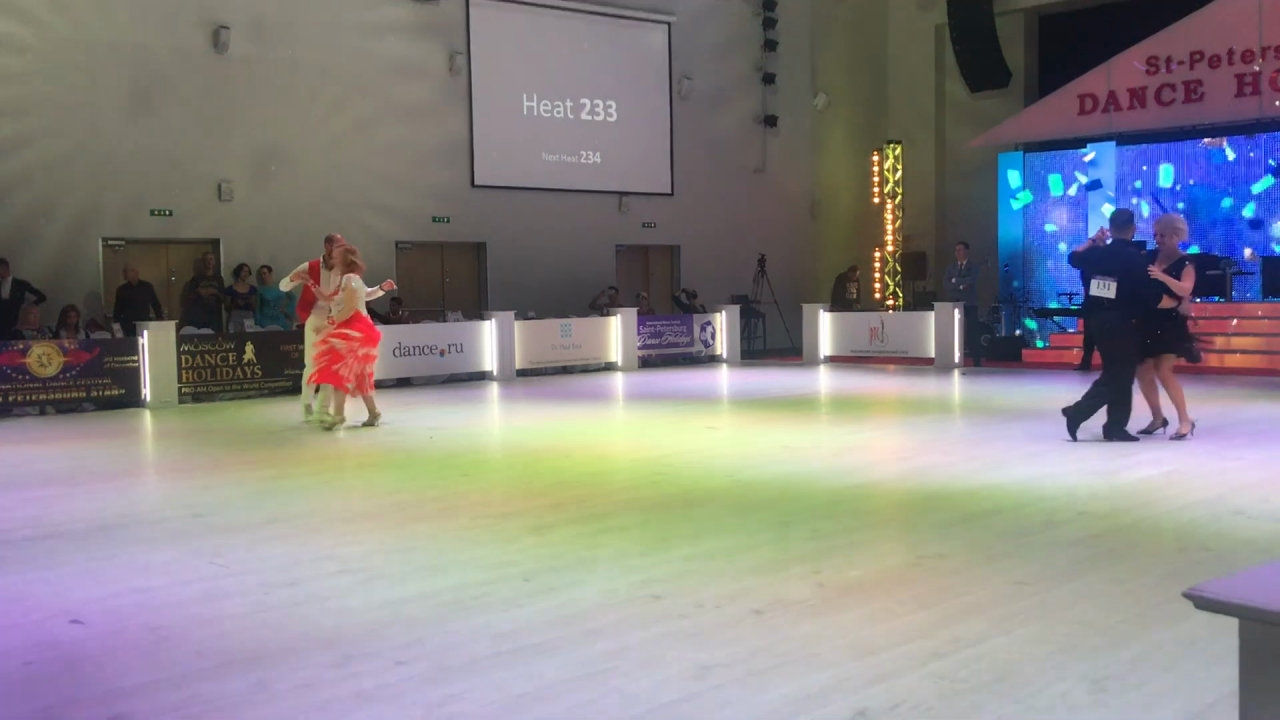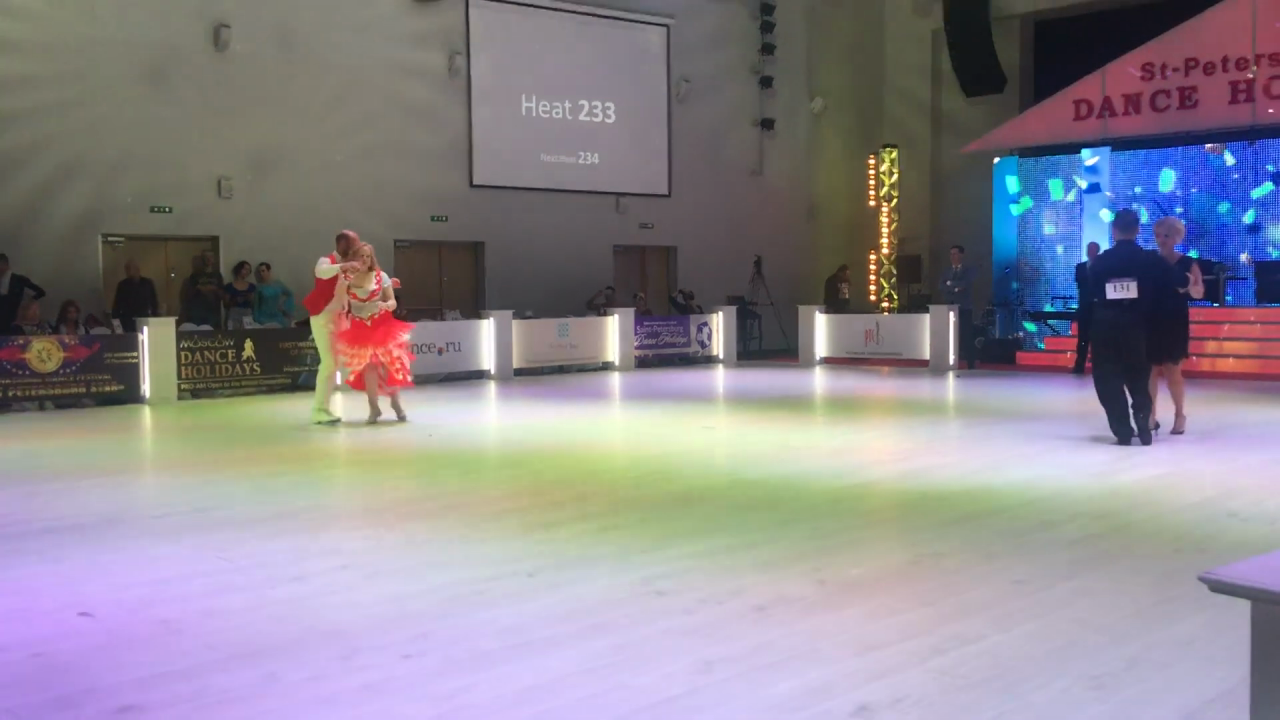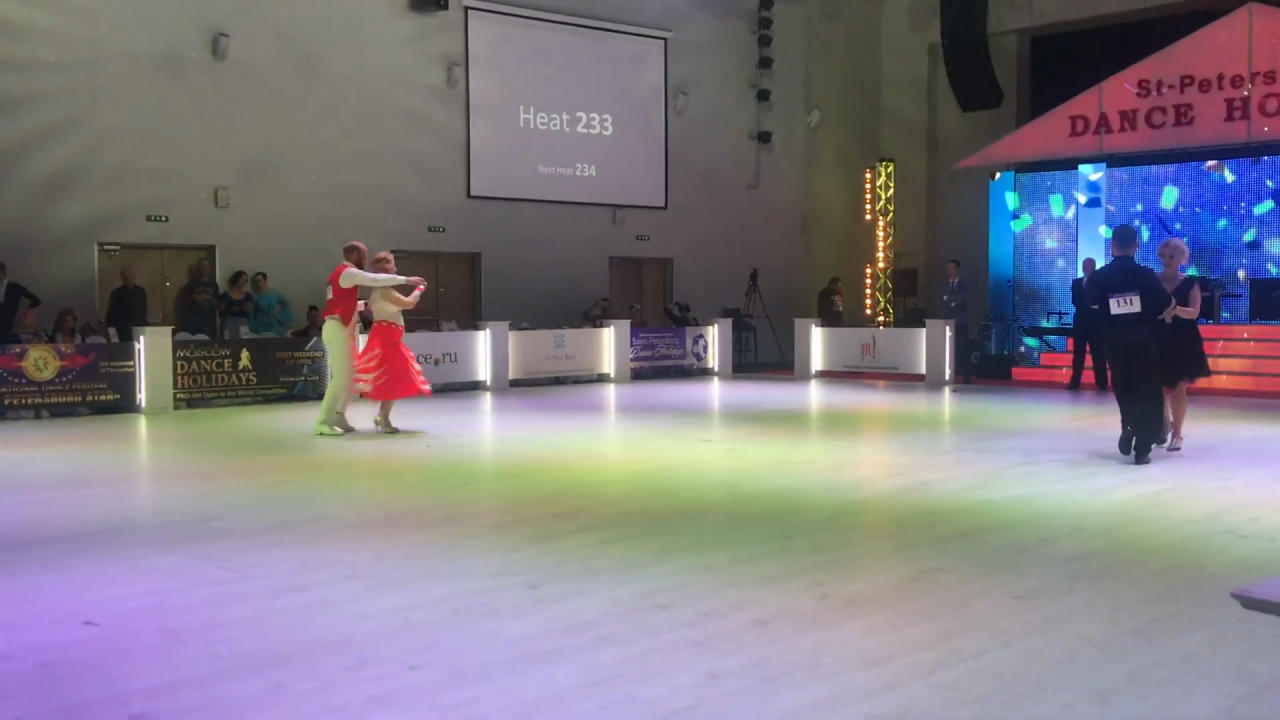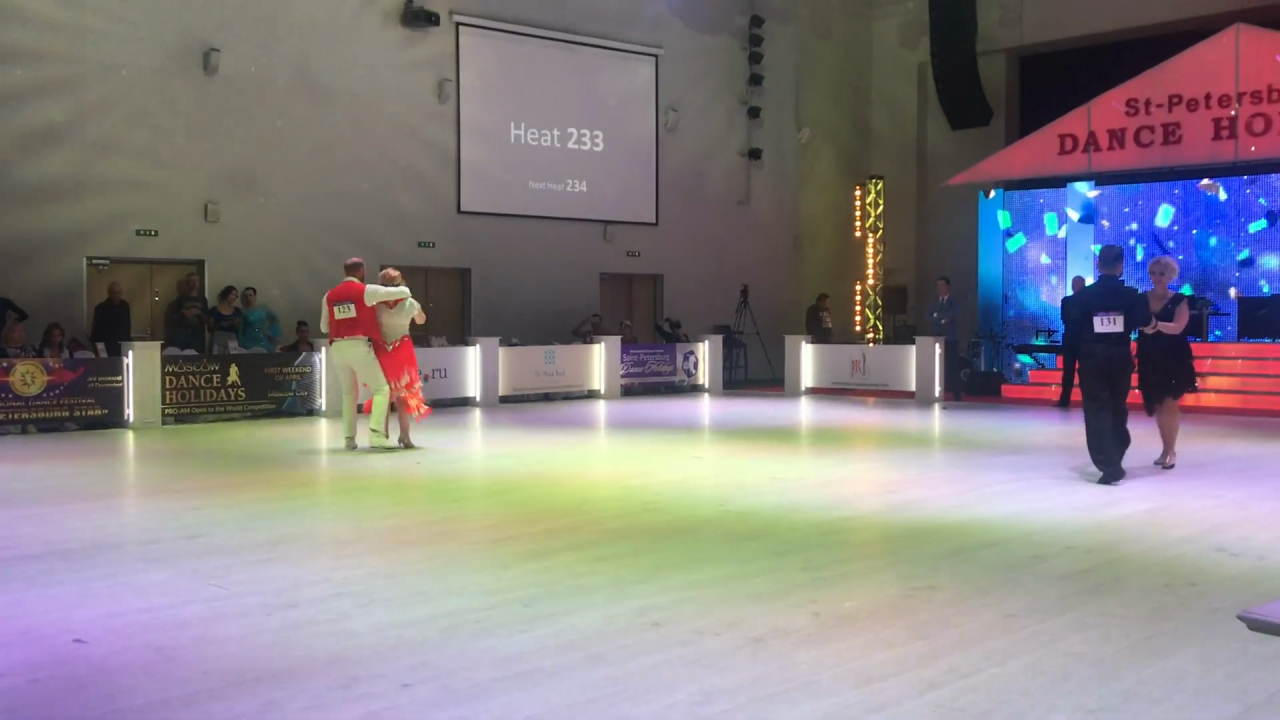
dt=0.3s
person 1, frame 1
left shoulder: (1098, 254)
right shoulder: (1136, 259)
left elbow: (1074, 257)
right elbow: (1152, 297)
left wrist: (1095, 240)
left hip: (1099, 321)
right hip: (1120, 324)
left knee: (1122, 375)
right knee: (1117, 376)
left ankle: (1115, 426)
right ankle: (1077, 413)
person 1, frame 2
left shoulder: (1101, 260)
right shoulder: (1149, 259)
left elbow: (1094, 294)
left hip: (1104, 325)
right hip: (1134, 325)
left knee: (1108, 378)
right knee: (1137, 374)
left ankle: (1122, 430)
right ankle: (1141, 421)
person 1, frame 3
left shoulder: (1100, 276)
right shoulder: (1146, 275)
left elbow: (1093, 301)
right elbow: (1167, 304)
right wrist: (1163, 312)
left hip: (1114, 340)
right hip: (1144, 340)
left knee: (1123, 389)
right knee: (1148, 392)
left ankle: (1129, 429)
right ankle: (1142, 449)
person 1, frame 4
left shoulder: (1084, 295)
right shoulder: (1131, 295)
left elbow: (1076, 316)
right elbow: (1147, 323)
right wrist: (1152, 323)
left hip: (1092, 360)
right hip: (1120, 359)
left knee: (1097, 411)
right knee: (1116, 410)
left ankle: (1109, 464)
right ankle: (1113, 459)
person 2, frame 1
left shoulder: (1184, 264)
right shoulder: (1150, 256)
left elbow: (1185, 290)
left wrist: (1163, 277)
left hip: (1169, 323)
right hip: (1148, 322)
left knee: (1164, 372)
right knee: (1142, 371)
left ankle: (1185, 420)
right ankle: (1158, 418)
person 2, frame 2
left shoulder: (1187, 263)
left elbow: (1200, 293)
left wrist: (1189, 285)
left hip: (1173, 322)
left knee: (1171, 370)
right knee: (1148, 371)
left ankle: (1180, 415)
right ankle: (1151, 420)
person 2, frame 3
left shoulder: (1189, 284)
left elbow: (1194, 313)
left wrist: (1176, 309)
left hip: (1183, 342)
right hip: (1158, 341)
left knee: (1179, 389)
left ankle: (1177, 434)
right ankle: (1166, 423)
person 2, frame 4
left shoulder: (1179, 301)
left elbow: (1177, 327)
left wrist: (1156, 325)
left hip: (1174, 358)
right hip: (1149, 358)
left knee: (1170, 404)
right knee: (1158, 406)
left ankle: (1171, 451)
right ankle: (1166, 449)
person 3, frame 1
right shoulder: (309, 267)
left elbow: (363, 295)
right elbow: (282, 287)
left wrist: (381, 289)
right wrist: (292, 277)
right hip: (314, 324)
right knee: (312, 365)
left ankle: (324, 411)
right ankle: (307, 406)
person 3, frame 2
left shoulder: (344, 265)
right shoulder: (326, 262)
right elbow: (323, 272)
right wrist: (342, 266)
left hip: (339, 319)
right hip: (323, 318)
left knee: (333, 363)
right knee: (329, 362)
left ankle: (321, 407)
right ankle: (319, 409)
person 3, frame 3
left shoulder: (342, 274)
right shoulder: (348, 273)
right elbow: (375, 279)
right wrist: (405, 280)
left hip: (338, 329)
right hip: (338, 329)
left knee: (347, 376)
right knee: (341, 377)
left ankle: (338, 416)
right ankle: (323, 422)
person 3, frame 4
left shoulder: (330, 295)
right shoulder: (368, 291)
left elbow: (324, 328)
right elbow: (404, 292)
right wrist: (404, 291)
left hip: (338, 348)
right hip: (359, 347)
left knee: (349, 393)
right knee: (381, 390)
left ankle: (349, 438)
right ankle: (376, 432)
person 4, frame 1
left shoulder: (350, 278)
right shoulder: (347, 279)
left elbow: (351, 306)
right elbow: (333, 300)
left wrist: (332, 322)
right wrist: (312, 287)
left hip: (353, 328)
right hip: (356, 329)
left knee: (338, 371)
right knee: (356, 374)
left ankle: (338, 414)
right ankle: (373, 412)
person 4, frame 2
left shoulder: (381, 276)
right shoulder: (346, 277)
left elbow: (391, 302)
right elbow: (338, 293)
left wrist: (384, 306)
right wrist: (346, 278)
left hip: (383, 326)
right hip: (360, 329)
left knee: (390, 367)
right knee: (368, 370)
left ankle: (396, 403)
right ankle: (374, 408)
person 4, frame 3
left shoulder: (383, 289)
right shoulder: (383, 289)
right elbow: (407, 304)
right wrist: (419, 290)
left hip: (390, 337)
right hip: (386, 337)
left knee: (397, 380)
right knee: (398, 377)
left ankle: (383, 418)
right ankle: (383, 417)
person 4, frame 4
left shoulder: (377, 304)
right shoulder: (410, 303)
right elbow: (421, 320)
left hip: (381, 352)
right hip: (403, 351)
right knee: (405, 393)
right ankle: (404, 436)
